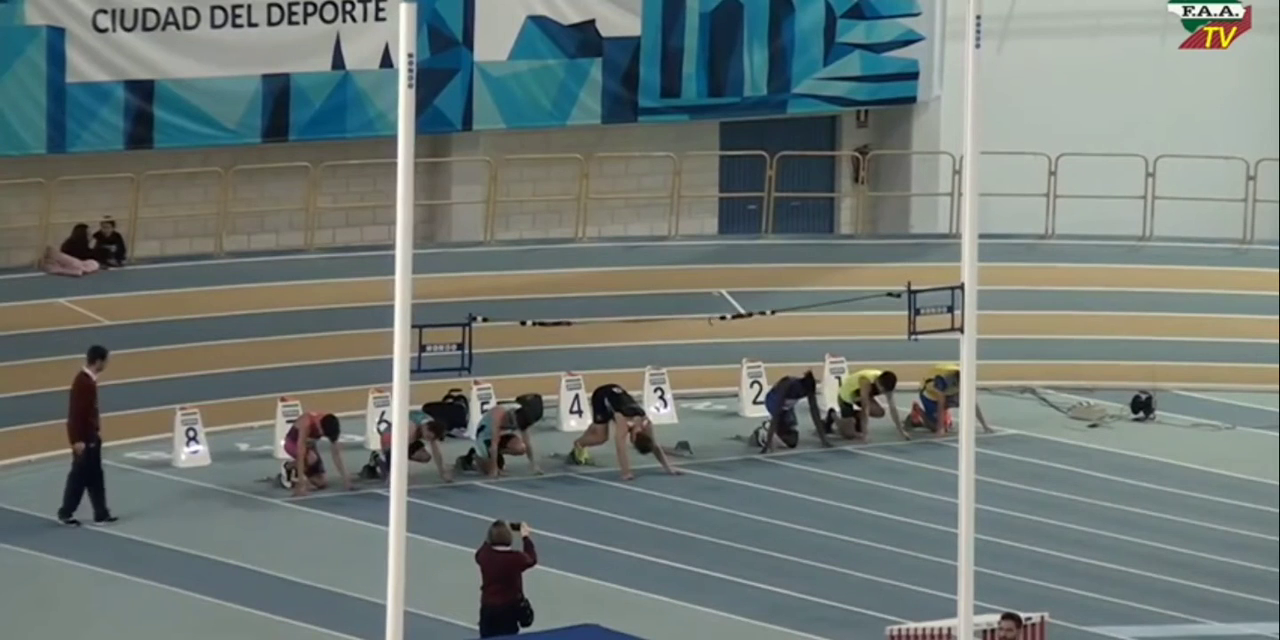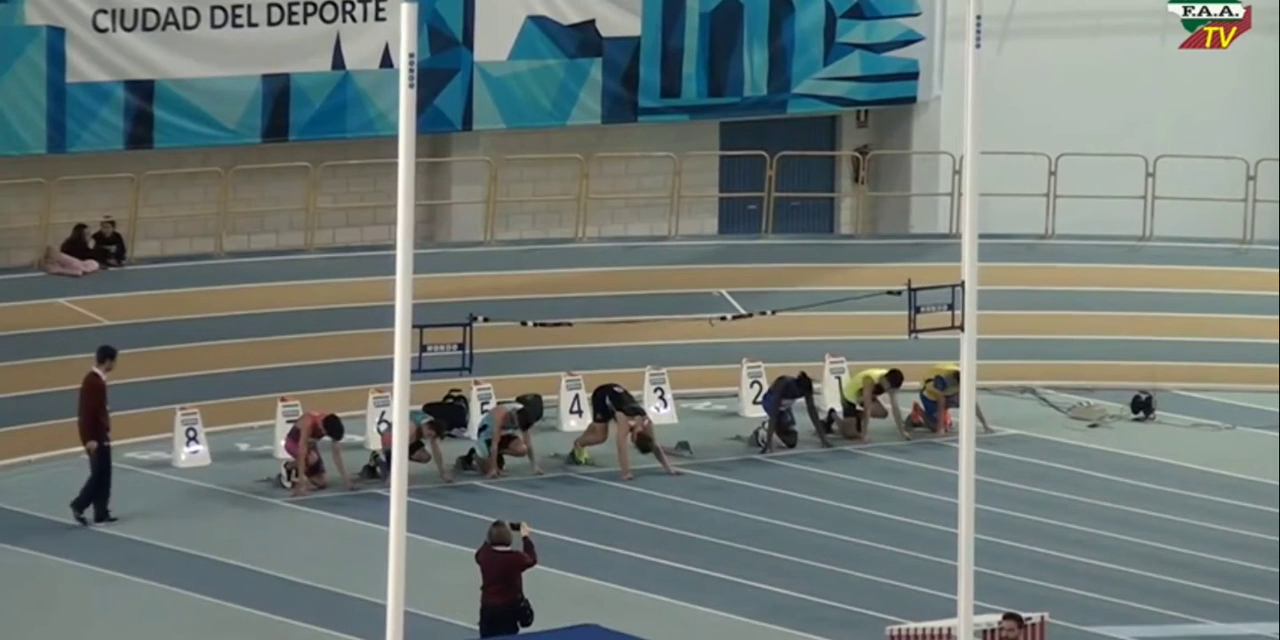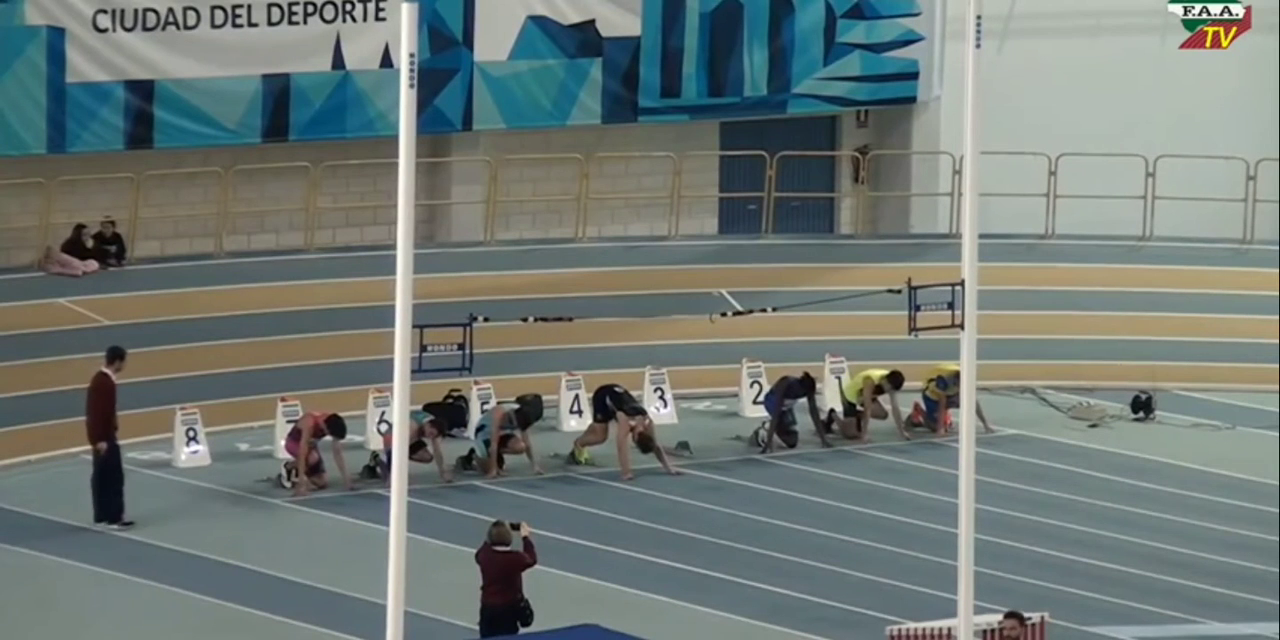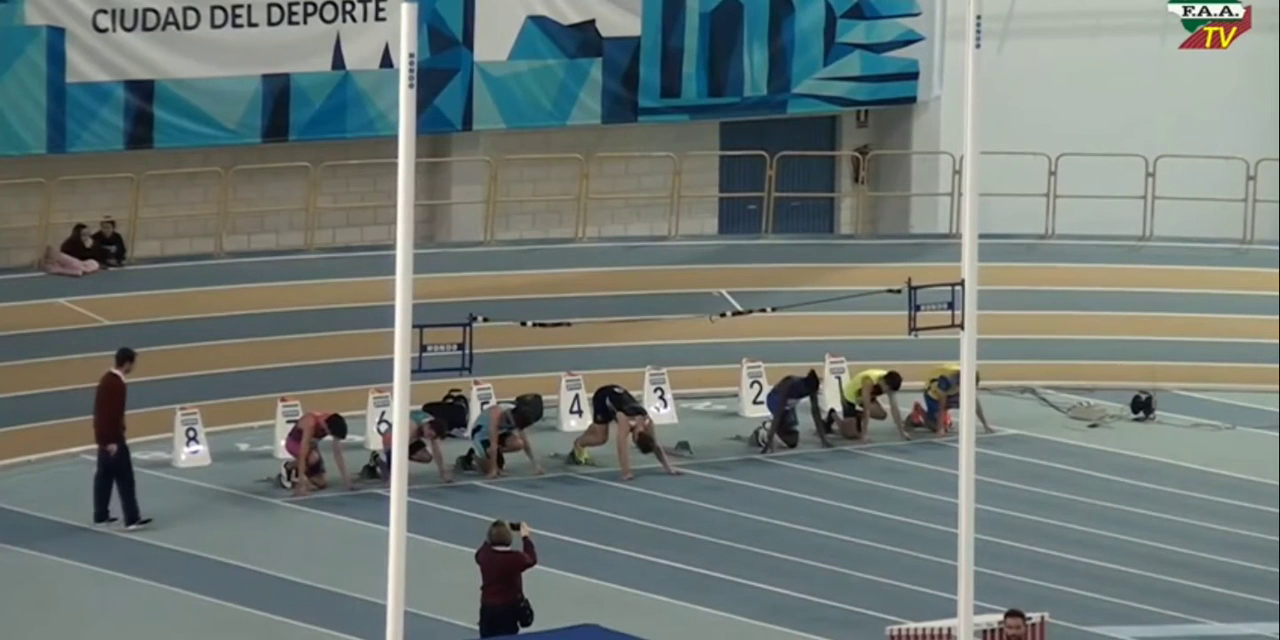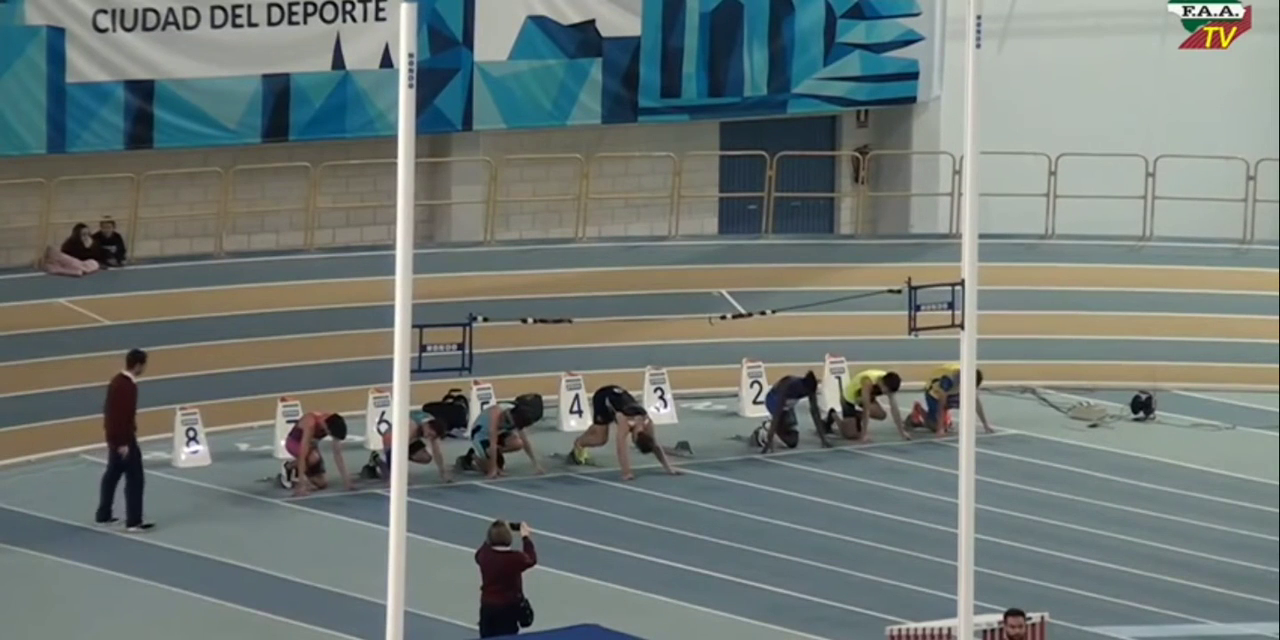
dt=0.2s
person 1, frame 1
left shoulder: (89, 380)
right shoulder: (83, 383)
right elbow: (76, 413)
right wrist: (78, 440)
left hip: (91, 435)
right hip: (84, 437)
left knee: (95, 474)
right knee: (80, 474)
left ankle: (101, 514)
right ankle: (65, 513)
person 1, frame 2
left shoulder: (95, 379)
right shoulder: (94, 383)
right elbow: (89, 412)
right wrist: (90, 439)
left hip: (98, 434)
right hip: (95, 436)
left knee: (101, 473)
right knee: (101, 474)
left ankle: (101, 514)
right ankle: (79, 505)
person 1, frame 3
left shoulder: (99, 378)
right shoulder: (106, 383)
right elbow: (102, 412)
right wrist: (101, 439)
left hip: (98, 435)
right hip: (104, 436)
left knee: (101, 475)
right knee: (114, 476)
left ankle: (101, 515)
right ankle: (114, 518)
person 1, frame 4
left shoulder: (107, 379)
right shoulder: (116, 384)
right elbow: (112, 414)
right wrist: (112, 441)
left hip: (103, 435)
right hip: (112, 437)
left knee: (104, 475)
right knee: (125, 477)
left ankle: (101, 516)
right ankle: (132, 519)
person 1, frame 5
left shoulder: (117, 381)
right shoulder: (128, 386)
right elbow: (124, 416)
right wrist: (123, 443)
left hip: (113, 436)
right hip: (123, 438)
left knee: (112, 475)
right knee: (135, 478)
left ankle: (103, 515)
right ankle: (134, 521)
